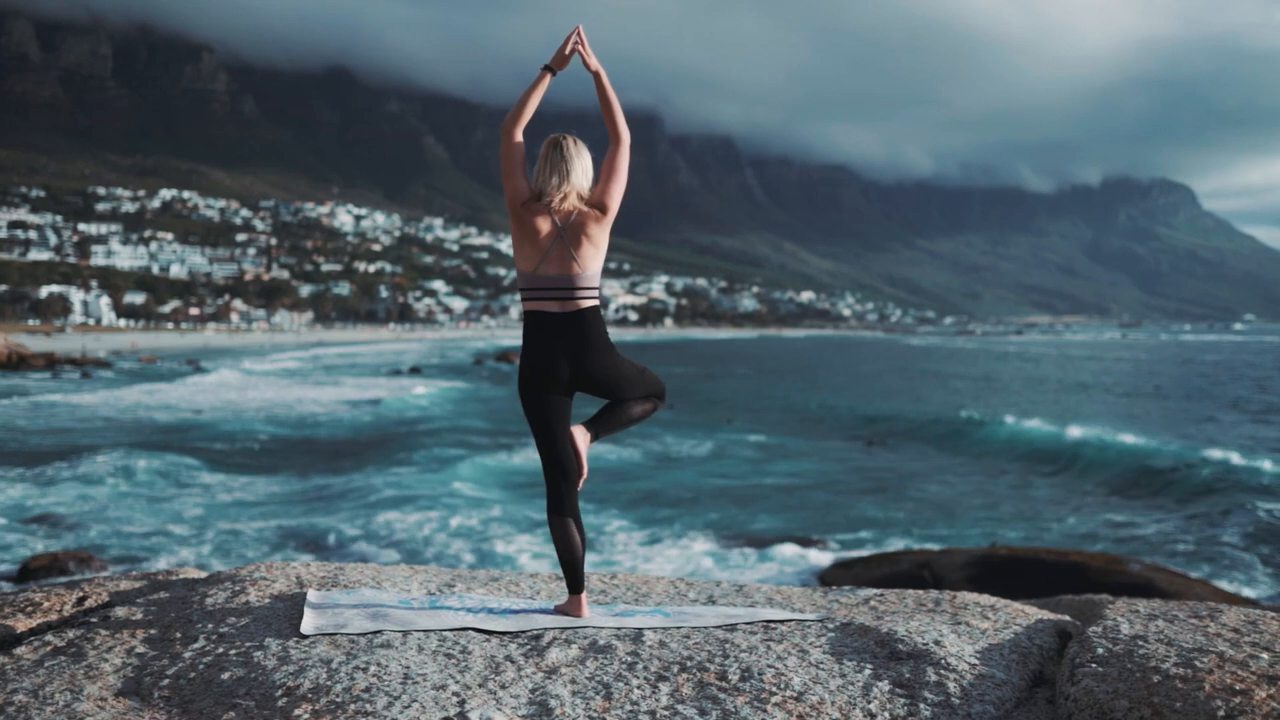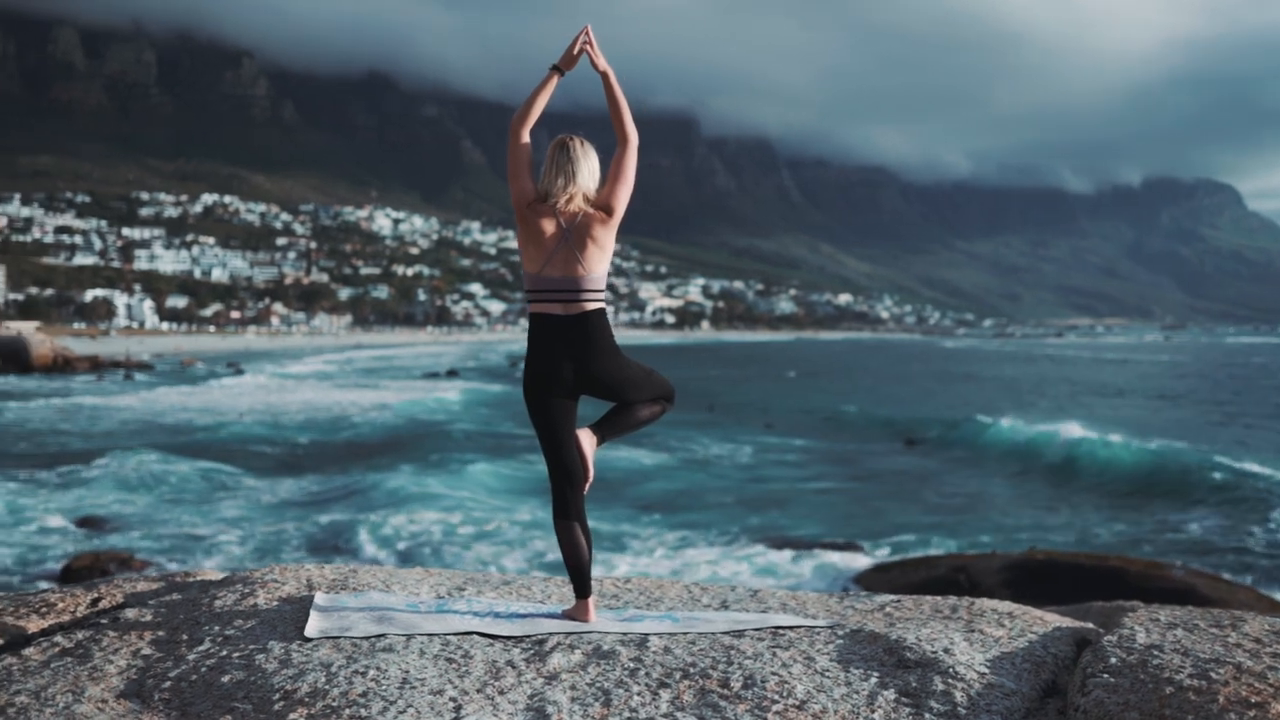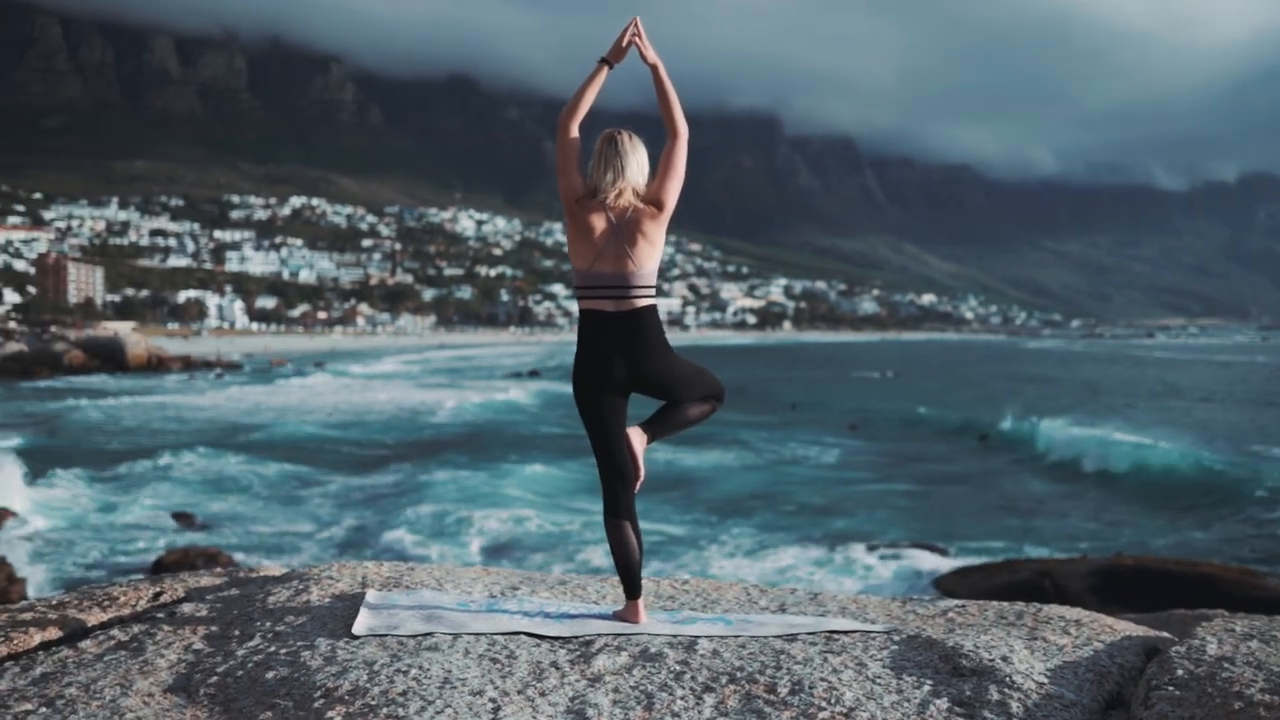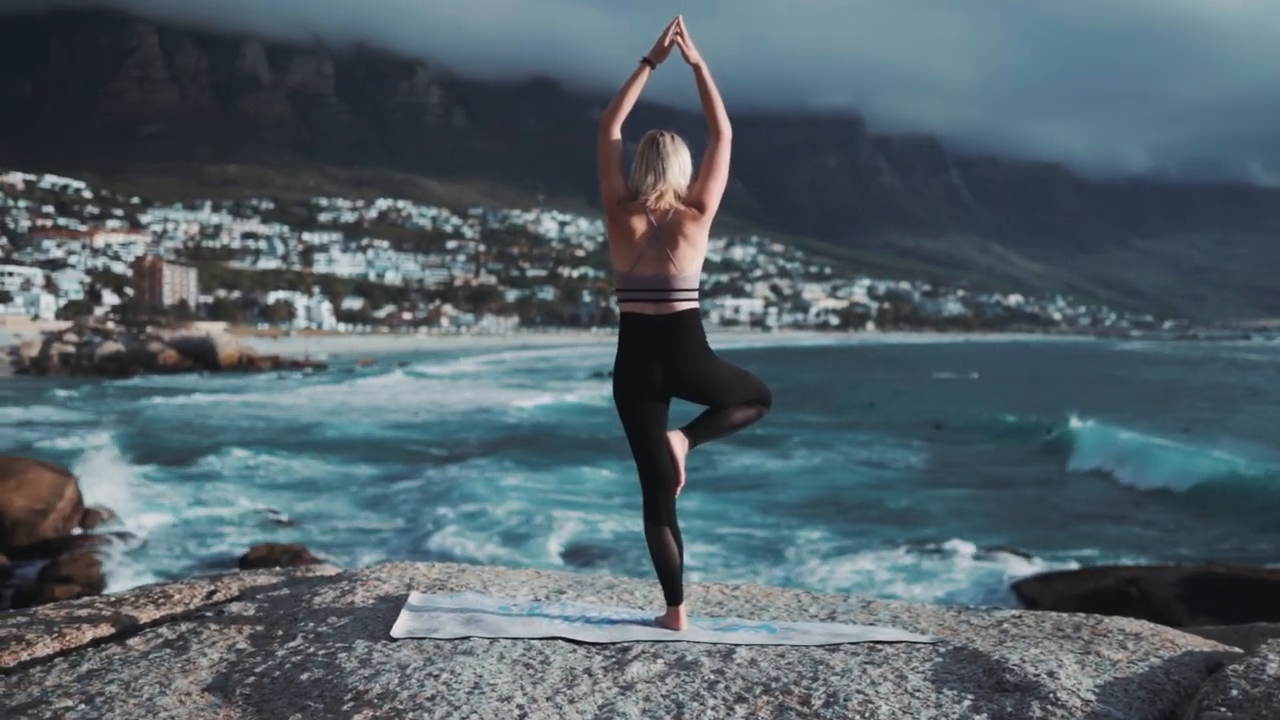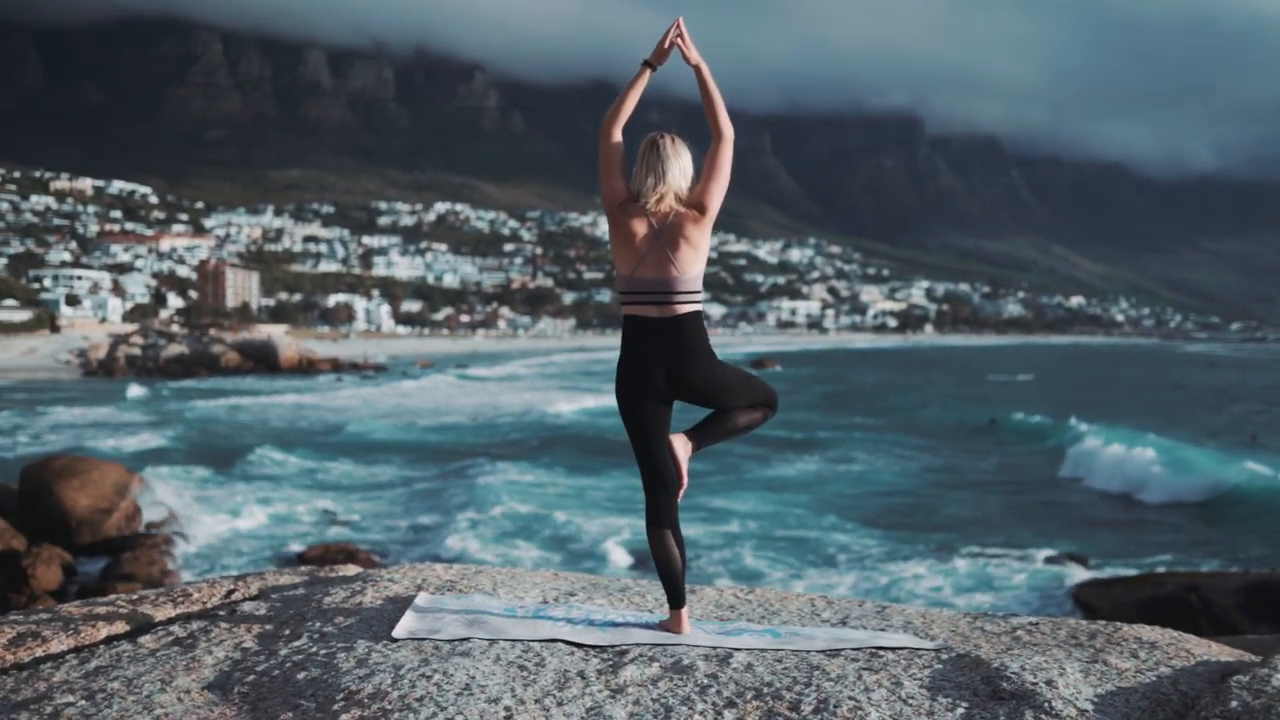
dt=1s
person 1, frame 1
left shoulder: (523, 216)
right shoulder: (598, 217)
left elbow: (512, 132)
right elbow: (622, 137)
left wrist: (551, 69)
right wrist: (595, 69)
left hip: (540, 358)
right hip: (590, 352)
left knee: (560, 483)
right knee: (653, 391)
left ankle: (577, 598)
right ankle: (587, 432)
person 1, frame 2
left shoulder: (529, 217)
right shoulder: (604, 219)
left elbow: (518, 133)
right elbow: (629, 140)
left wrist: (559, 69)
right wrist: (603, 69)
left hip: (544, 361)
right hip: (595, 355)
left knee: (565, 488)
right knee: (661, 393)
left ankle: (584, 604)
right ankle: (594, 436)
person 1, frame 3
left shoulder: (578, 213)
right shoulder: (654, 214)
left elbow: (567, 127)
right elbow: (679, 133)
left wrist: (608, 61)
right wrist: (652, 62)
left hip: (594, 358)
right hip: (646, 352)
left knee: (616, 486)
right knee: (712, 391)
left ankle: (634, 605)
right ankle: (644, 434)
person 1, frame 4
left shoulder: (620, 216)
right shoulder: (696, 217)
left elbow: (609, 129)
right elbow: (722, 133)
left wrist: (651, 62)
right wrist: (695, 61)
left hip: (635, 361)
right hip: (686, 356)
left knee: (656, 491)
right knee: (758, 396)
left ankle: (675, 611)
right ankle: (686, 438)
person 1, frame 5
left shoulder: (621, 219)
right shoulder: (697, 220)
left elbow: (609, 132)
right elbow: (724, 135)
left wrist: (650, 65)
right wrist: (696, 64)
left hip: (637, 365)
right hip: (689, 360)
left knee: (659, 495)
right knee: (764, 400)
left ankle: (678, 615)
right ankle: (689, 442)
